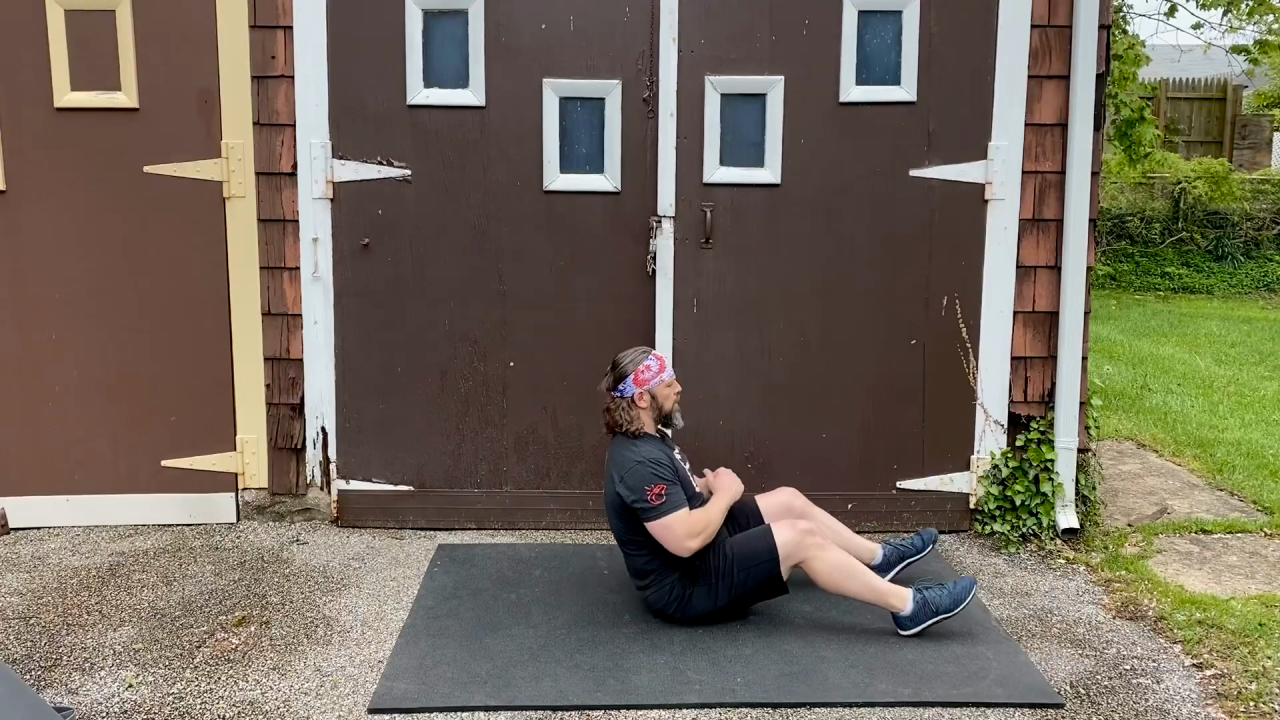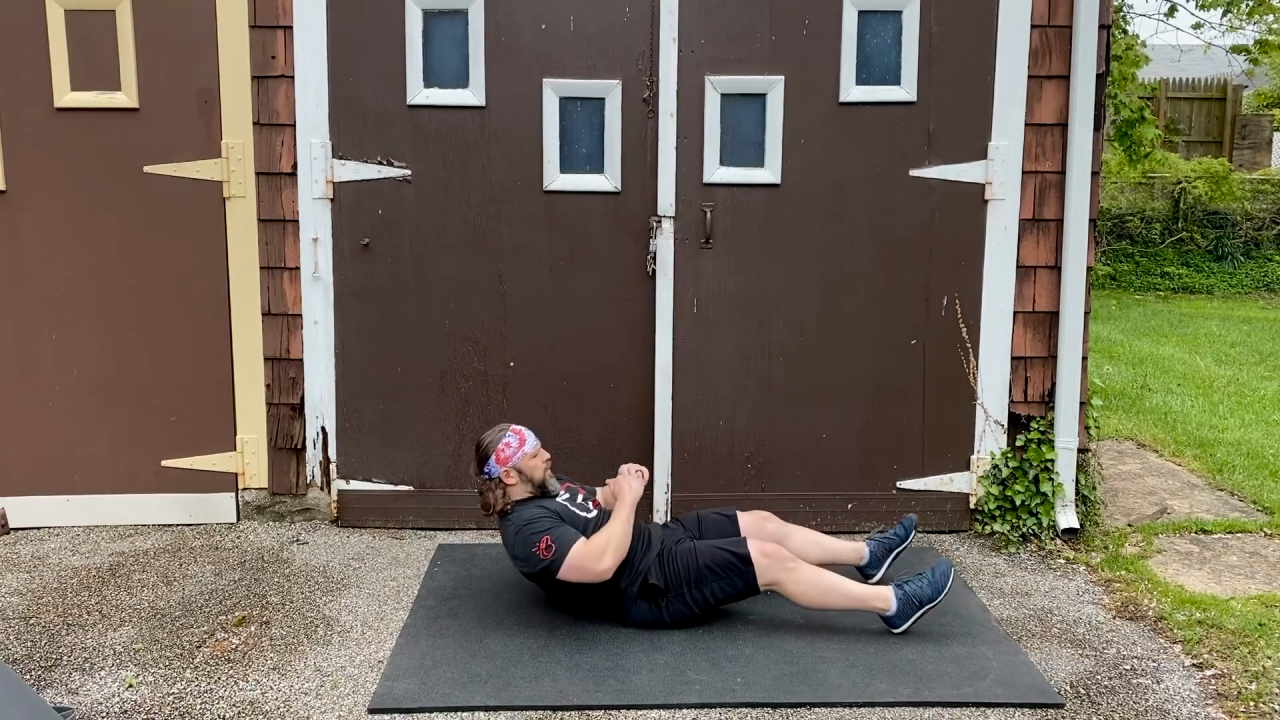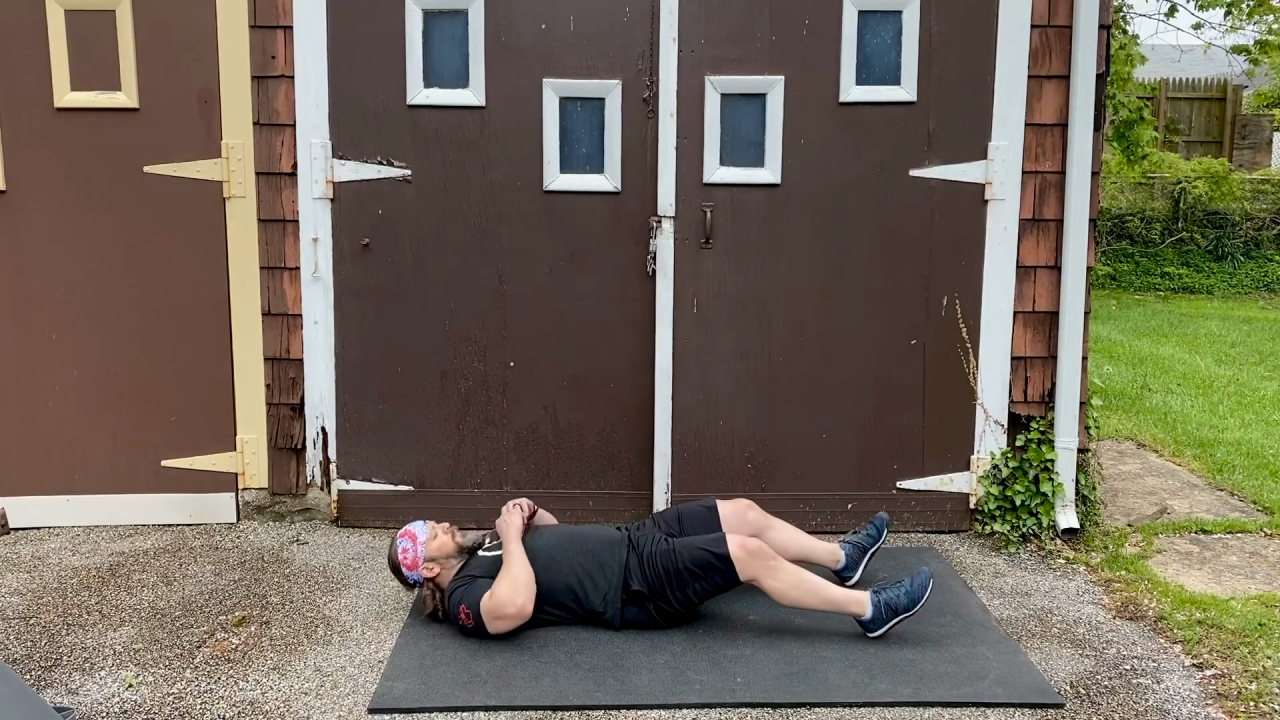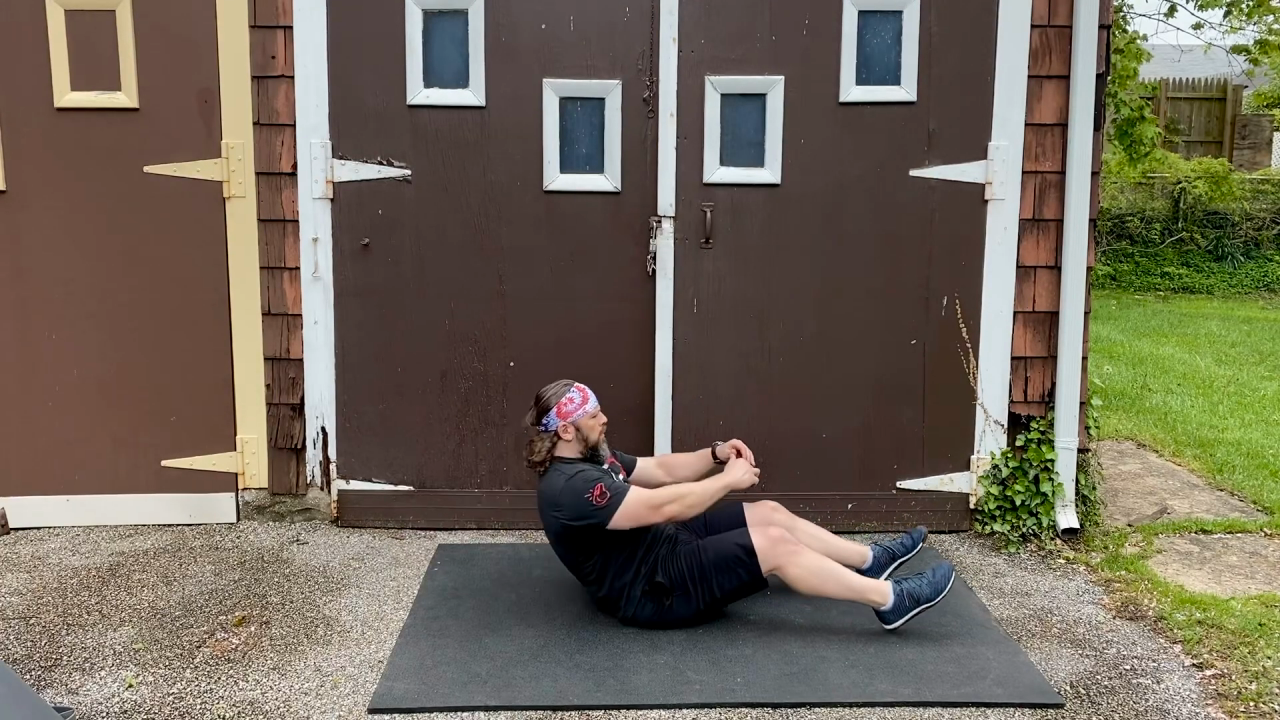
dt=0.7s
person 1, frame 1
left shoulder: (646, 438)
right shoulder: (640, 464)
right elbow: (687, 541)
left wrist: (709, 486)
right wrist: (725, 494)
left hip: (699, 557)
right hip: (683, 588)
left knee: (789, 500)
right knee: (802, 536)
left ankle: (880, 557)
right ankle: (907, 607)
person 1, frame 2
left shoulder: (545, 490)
right shoulder: (526, 527)
left elbow: (603, 505)
right elbow: (599, 563)
left wrist: (624, 486)
right wrist: (629, 501)
left hip: (659, 545)
right hip: (649, 590)
left knee: (763, 524)
right knee: (771, 560)
left ankle: (866, 556)
right ankle: (892, 604)
person 1, frame 3
left shoulder: (480, 549)
right shoulder: (466, 595)
left elbow: (550, 534)
right elbow: (517, 605)
left wrist: (527, 518)
right wrist: (514, 533)
left hip: (631, 542)
right hip: (633, 588)
left knee: (742, 512)
right knee: (751, 554)
left ankle: (841, 558)
right ankle: (868, 610)
person 1, frame 4
left shoulder: (590, 459)
right shoulder: (569, 488)
left elbow: (661, 470)
right elbow: (663, 506)
left wrist: (715, 454)
right wrist: (728, 479)
left hip: (666, 545)
right hip: (653, 591)
left knee: (769, 512)
right knee: (774, 542)
left ankle: (870, 560)
right ankle: (888, 600)
